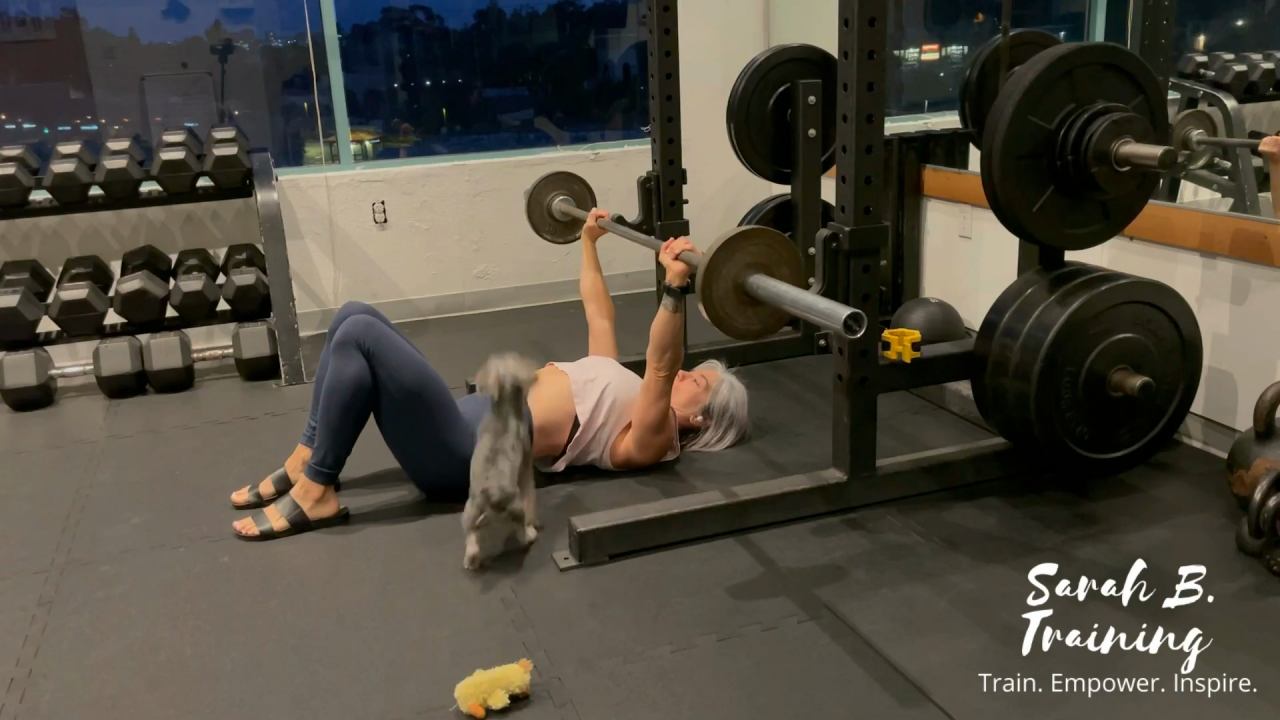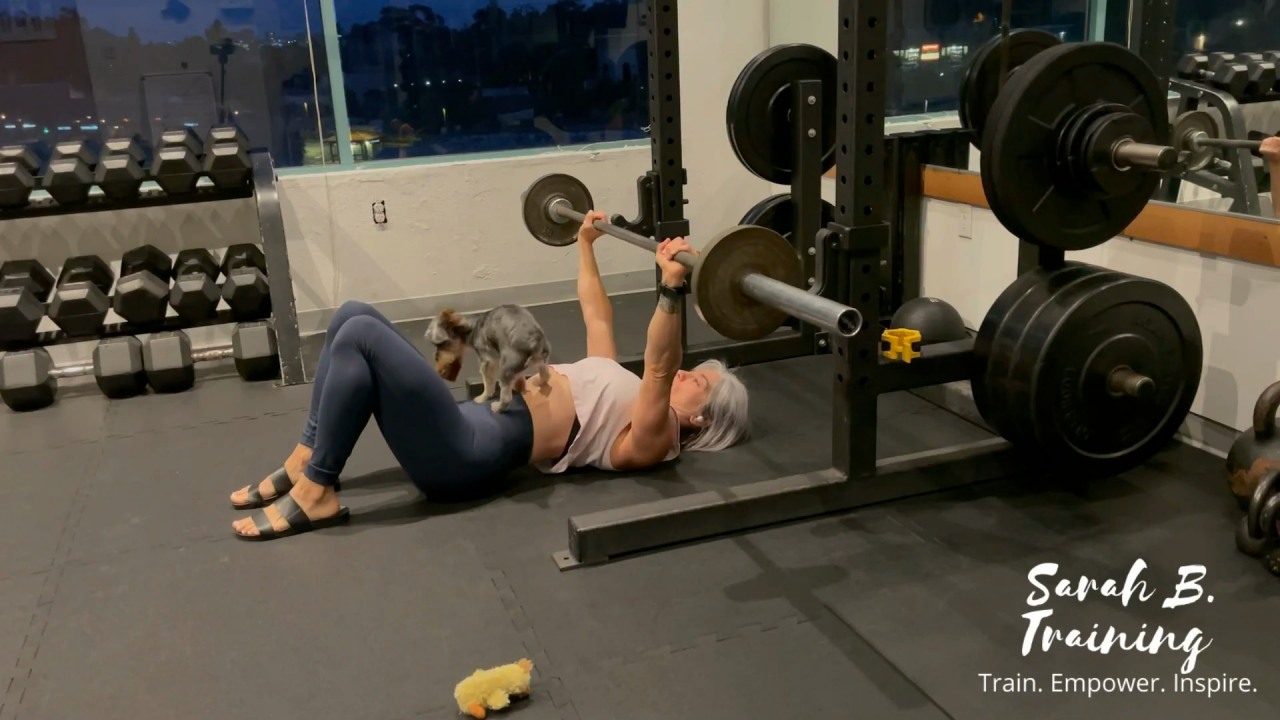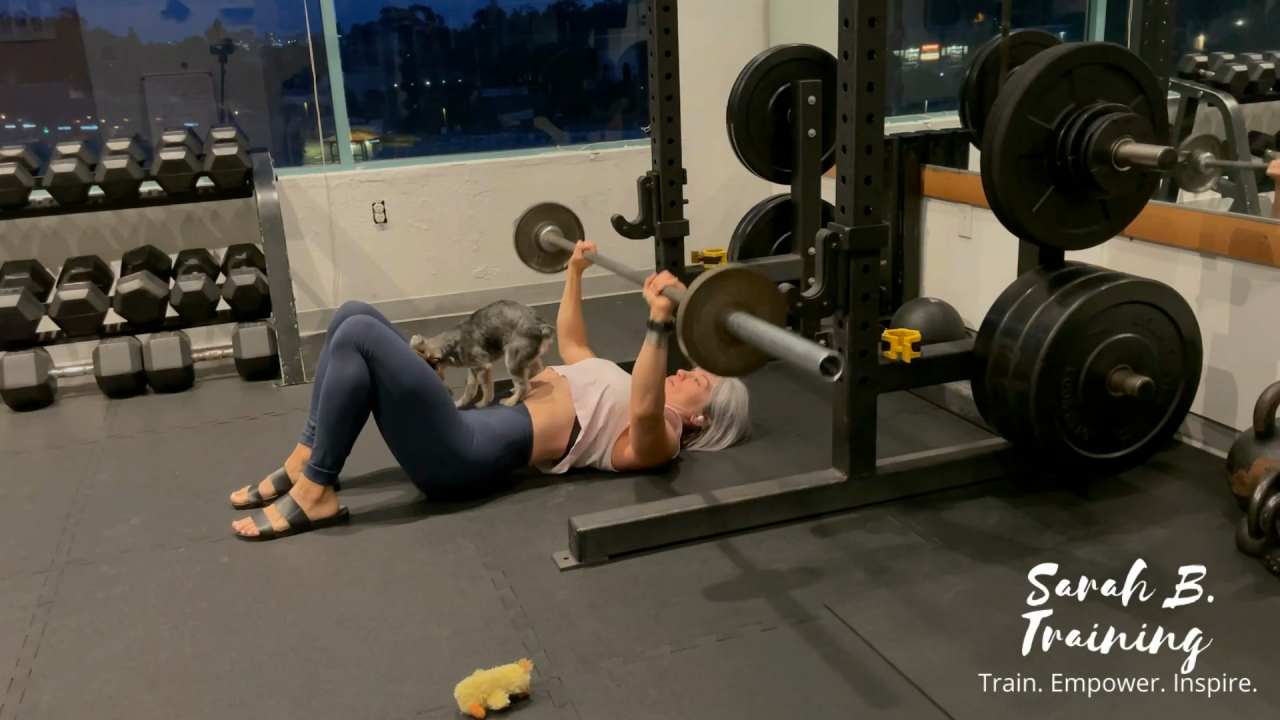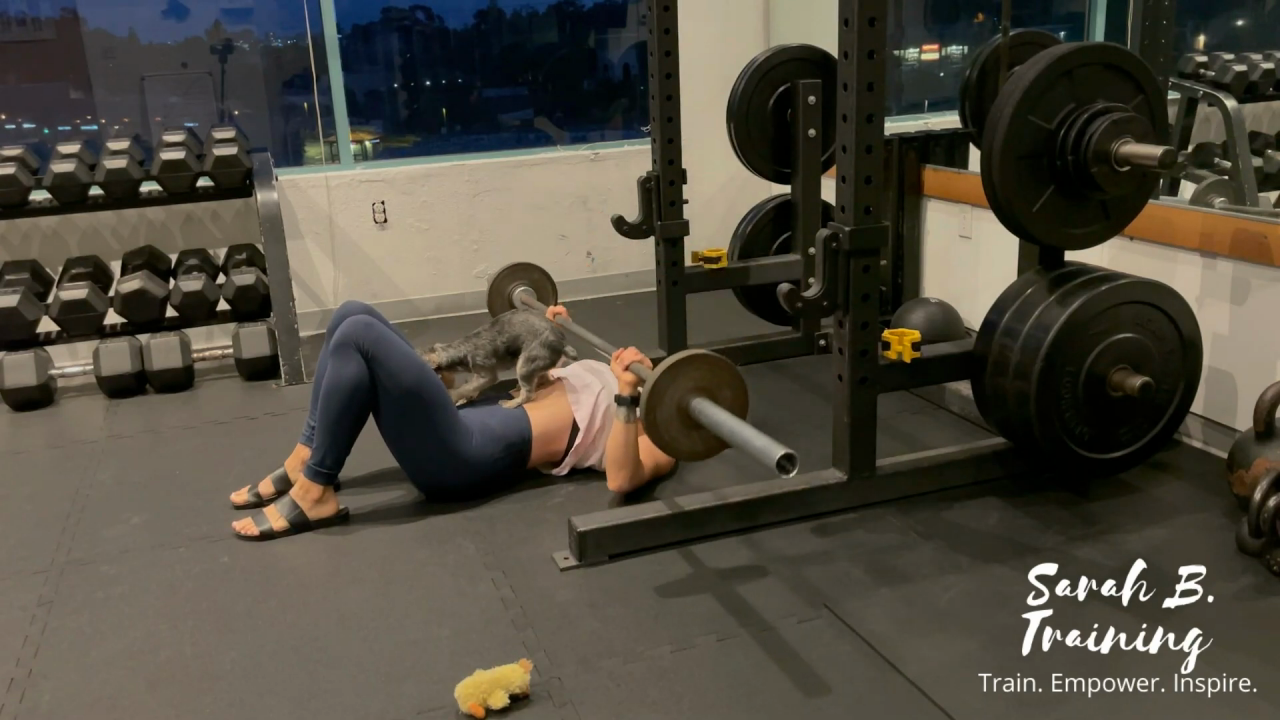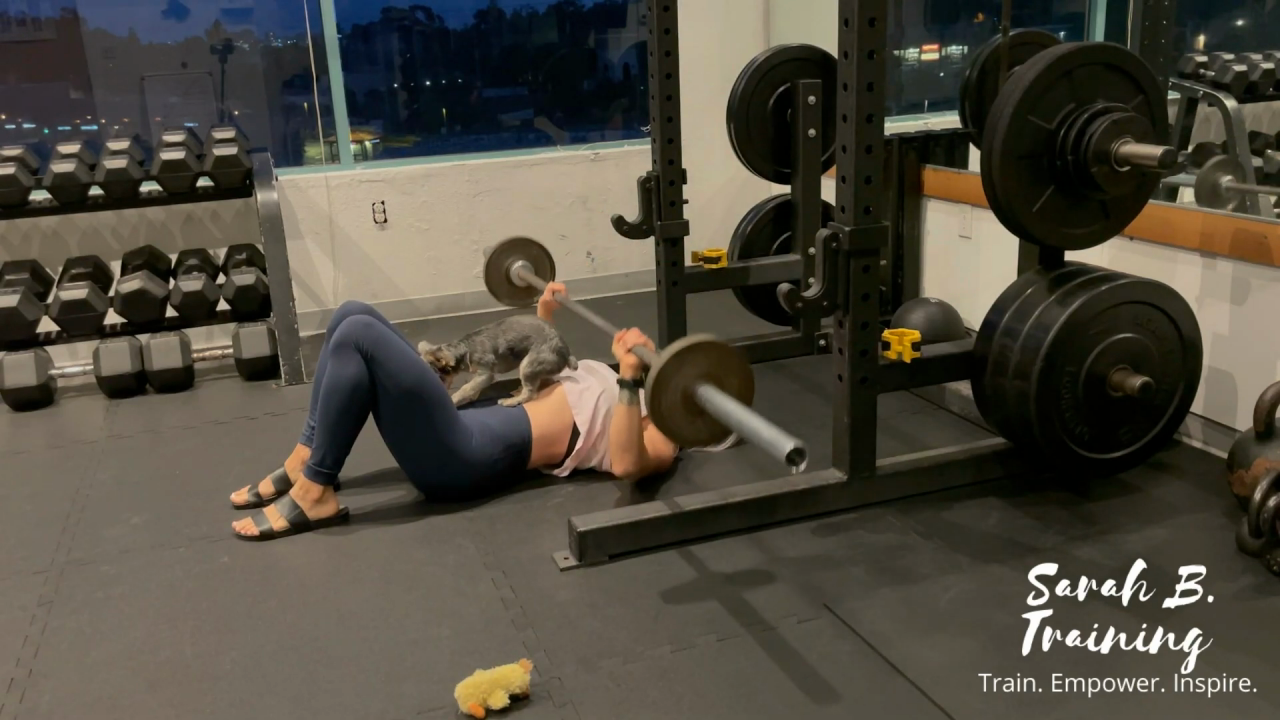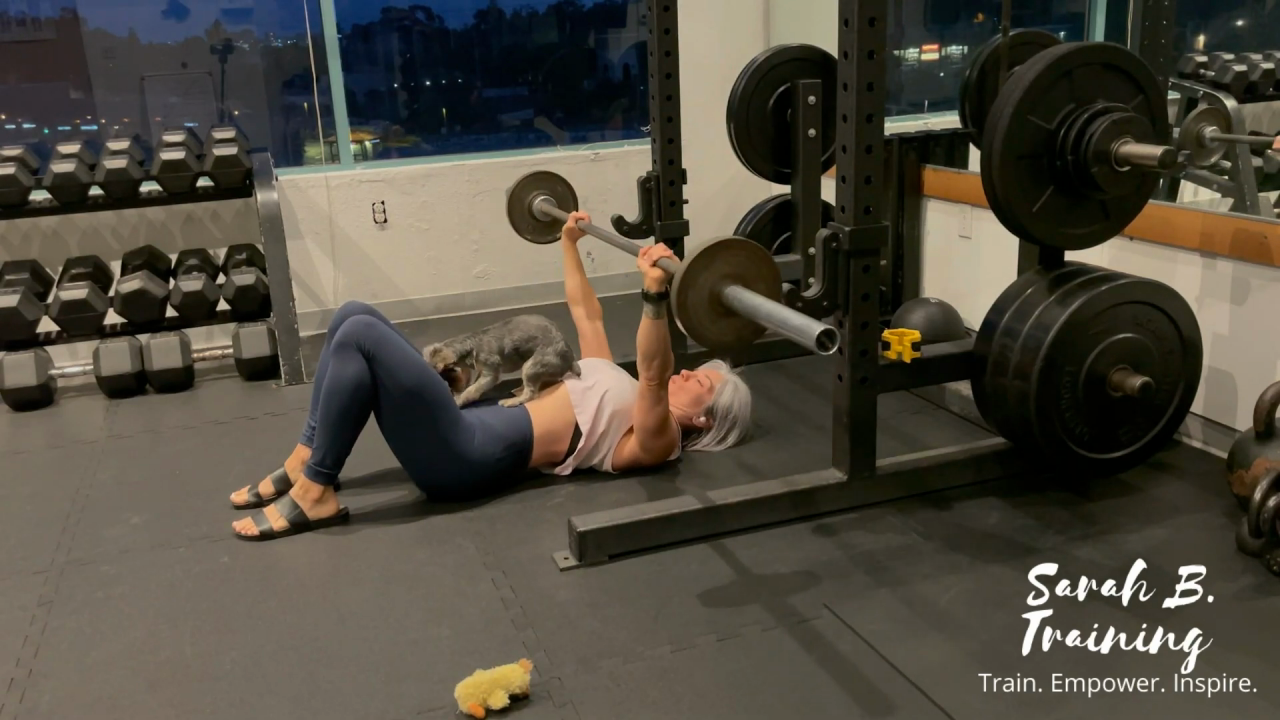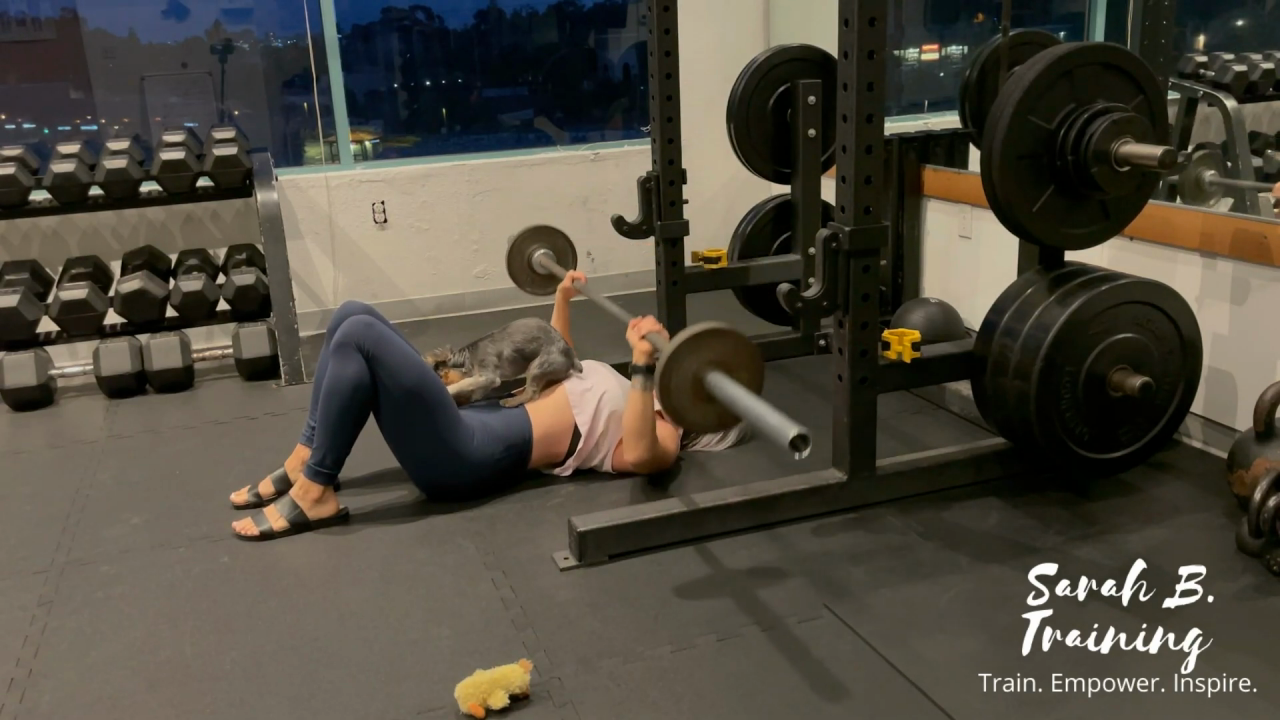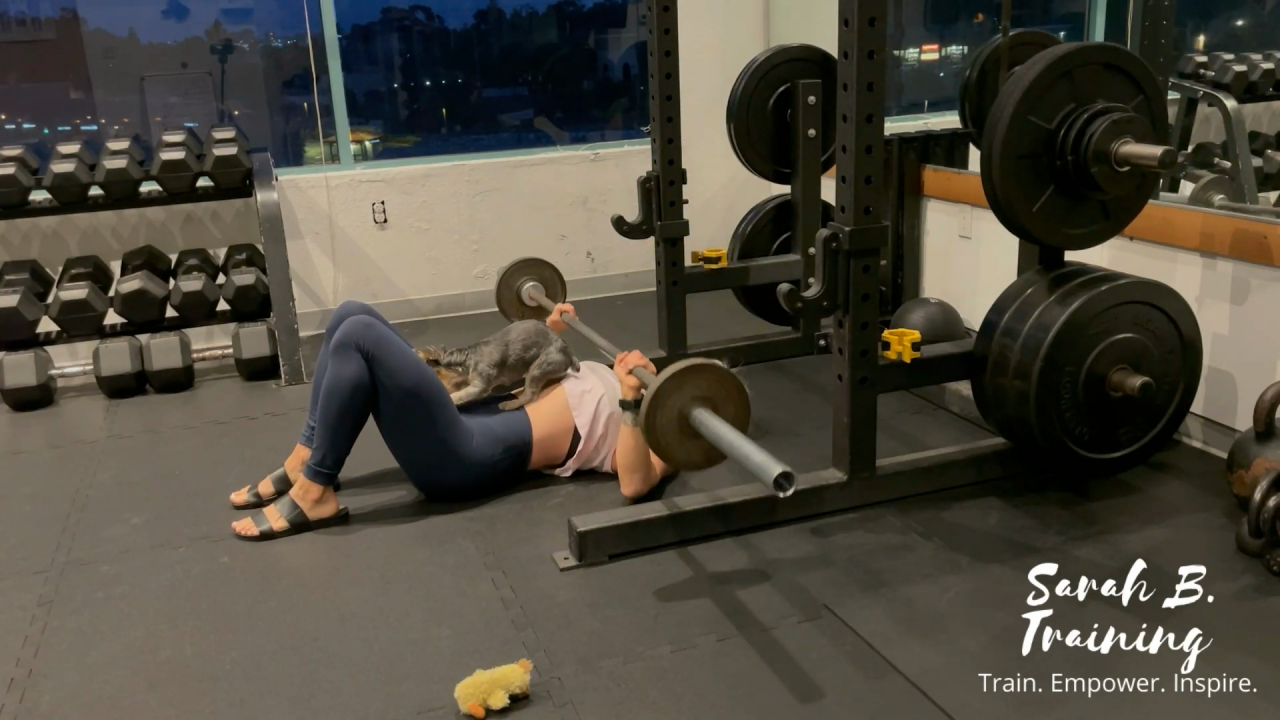
dt=0.5s
person 1, frame 1
left shoulder: (650, 439)
right shoulder: (619, 389)
left elbow: (661, 368)
right elbow: (599, 314)
left wrist: (675, 288)
right wrist: (589, 242)
left hip: (465, 452)
right hip: (468, 421)
left knee: (359, 335)
right knee: (354, 315)
left ankle: (315, 494)
right ankle: (304, 462)
person 1, frame 2
left shoulder: (653, 437)
right shoulder: (625, 394)
left elbow: (660, 367)
right elbow: (597, 316)
left wrist: (672, 287)
right wrist: (586, 244)
left hip: (465, 454)
right hip: (465, 421)
left knee: (360, 335)
right knee: (354, 316)
left ankle: (315, 493)
right ankle: (304, 462)
person 1, frame 3
left shoulder: (657, 441)
right shoulder: (618, 386)
left elbow: (644, 409)
right elbow: (569, 341)
left wrist: (661, 321)
right wrist: (575, 272)
left hip: (465, 455)
right hip: (469, 419)
left knee: (359, 333)
right knee: (353, 314)
left ankle: (315, 495)
right ankle: (303, 464)
person 1, frame 4
left shoulder: (659, 440)
right shoulder: (631, 398)
left elbow: (622, 480)
left wrist: (629, 397)
left hip: (464, 456)
right hip: (467, 423)
left knee: (358, 334)
right knee: (353, 315)
left ankle: (313, 496)
right ankle: (300, 466)
person 1, frame 5
left shoulder: (658, 437)
right shoulder: (625, 395)
left elbow: (627, 466)
left wrist: (632, 378)
right wrist: (544, 316)
left hip: (465, 457)
right hip: (469, 421)
left knee: (356, 335)
right knee: (354, 316)
left ankle: (314, 494)
right ankle: (299, 465)
person 1, frame 6
left shoulder: (656, 438)
right shoulder: (622, 392)
left elbow: (654, 374)
right elbow: (586, 313)
left wrist: (655, 293)
right wrist: (569, 243)
left hip: (469, 456)
right hip: (470, 426)
left knee: (360, 335)
right knee: (354, 316)
left ankle: (315, 495)
right ankle: (303, 464)
person 1, frame 7
left shoulder: (661, 444)
right shoulder: (623, 397)
left elbow: (640, 450)
left wrist: (644, 365)
right wrist: (563, 297)
left hip: (469, 457)
right hip: (473, 421)
left knee: (360, 333)
right knee: (353, 314)
left ankle: (315, 495)
right ankle: (302, 464)
person 1, frame 8
left shoulder: (653, 444)
right shoulder: (624, 409)
left elbow: (634, 484)
left wrist: (631, 402)
right wrist: (552, 335)
left hip: (466, 459)
right hip: (470, 425)
left knee: (358, 335)
right knee: (353, 316)
left ankle: (313, 496)
right ankle: (300, 465)
